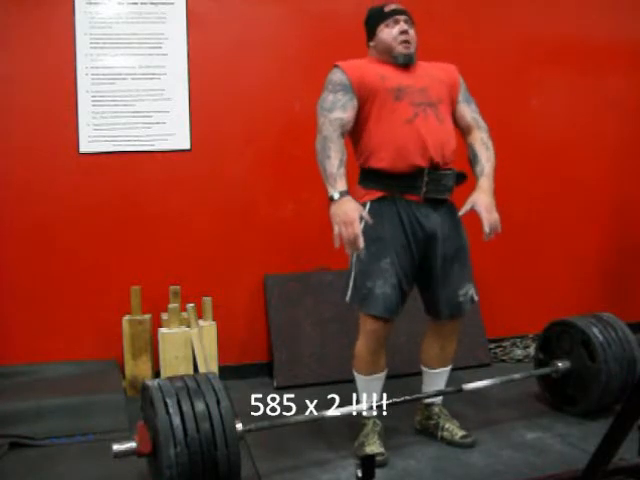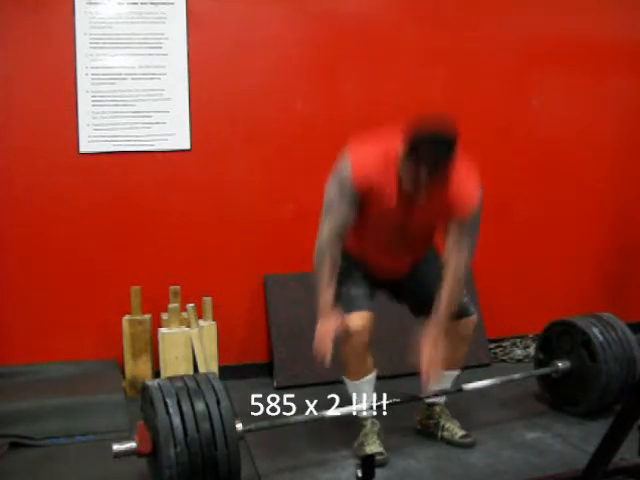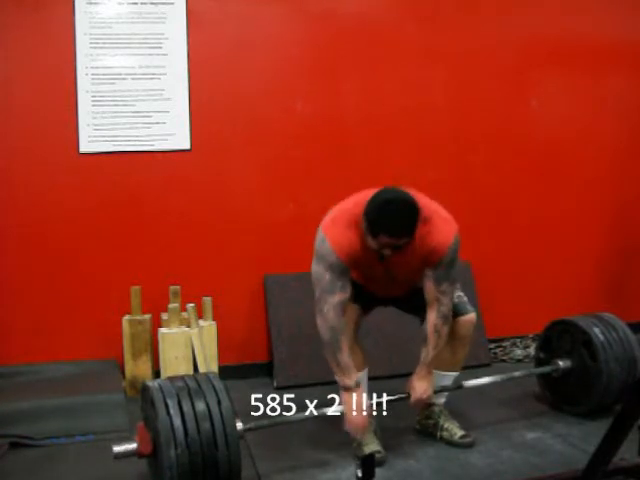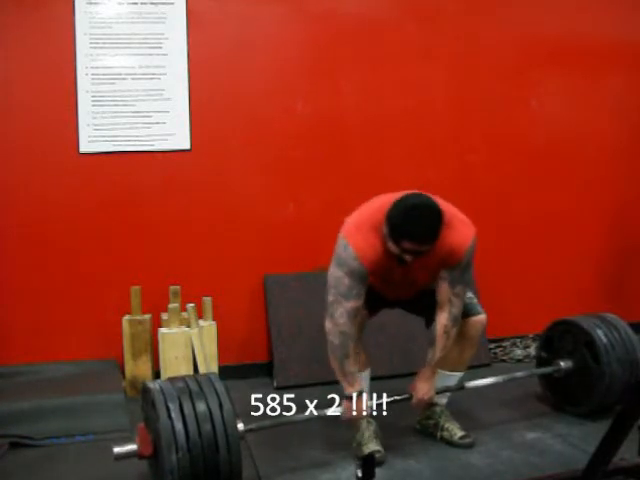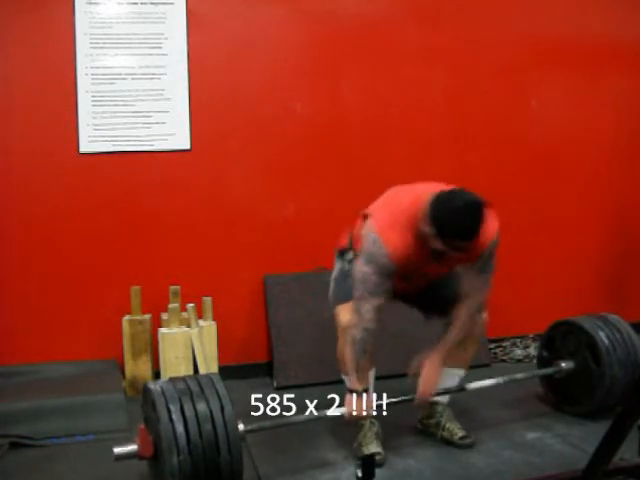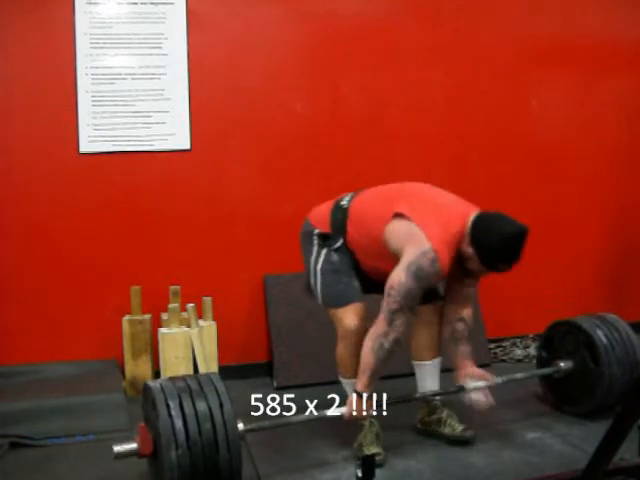
dt=0.4s
person 1, frame 1
left shoulder: (445, 75)
right shoulder: (350, 75)
left elbow: (477, 130)
right elbow: (329, 134)
left wrist: (485, 187)
right wrist: (339, 196)
left hip: (442, 208)
right hip: (385, 207)
left knee: (449, 316)
right knee: (376, 321)
left ankle: (431, 410)
right ankle: (369, 423)
person 1, frame 2
left shoulder: (464, 187)
right shoulder: (362, 163)
left elbow: (457, 265)
right elbow: (329, 236)
left wrist: (436, 334)
right wrist: (326, 312)
left hip: (413, 259)
right hip: (357, 259)
left knee: (465, 319)
right knee: (357, 325)
left ankle: (433, 412)
right ankle: (367, 422)
person 1, frame 3
left shoulder: (441, 231)
right shoulder: (335, 234)
left elbow: (438, 306)
right elbow: (329, 316)
left wrist: (424, 372)
right wrist: (349, 387)
left hip: (416, 279)
right hip: (359, 280)
left knee: (464, 320)
right knee: (342, 322)
left ankle: (433, 410)
right ankle: (366, 425)
person 1, frame 4
left shoulder: (460, 237)
right shoulder: (357, 240)
left elbow: (449, 309)
right elbow: (339, 321)
left wrist: (428, 374)
right wrist: (352, 392)
left hip: (424, 283)
right hip: (369, 281)
left knee: (474, 321)
right knee: (345, 324)
left ankle: (434, 411)
right ankle: (365, 422)
person 1, frame 5
left shoulder: (484, 230)
right shoulder: (385, 234)
left elbow: (474, 299)
right elbow: (366, 317)
left wrist: (438, 356)
right wrist: (357, 389)
right hip: (362, 257)
left knee: (477, 320)
right knee: (349, 322)
left ankle: (434, 411)
right ankle: (367, 421)
person 1, frame 6
left shoulder: (473, 236)
right shoulder: (430, 252)
left elbow: (459, 307)
right elbow: (391, 324)
left wrist: (465, 366)
right wrist: (362, 392)
left hip: (372, 238)
right hip: (330, 235)
left knee: (431, 309)
right knee: (352, 324)
left ankle: (432, 411)
right ankle: (366, 424)
